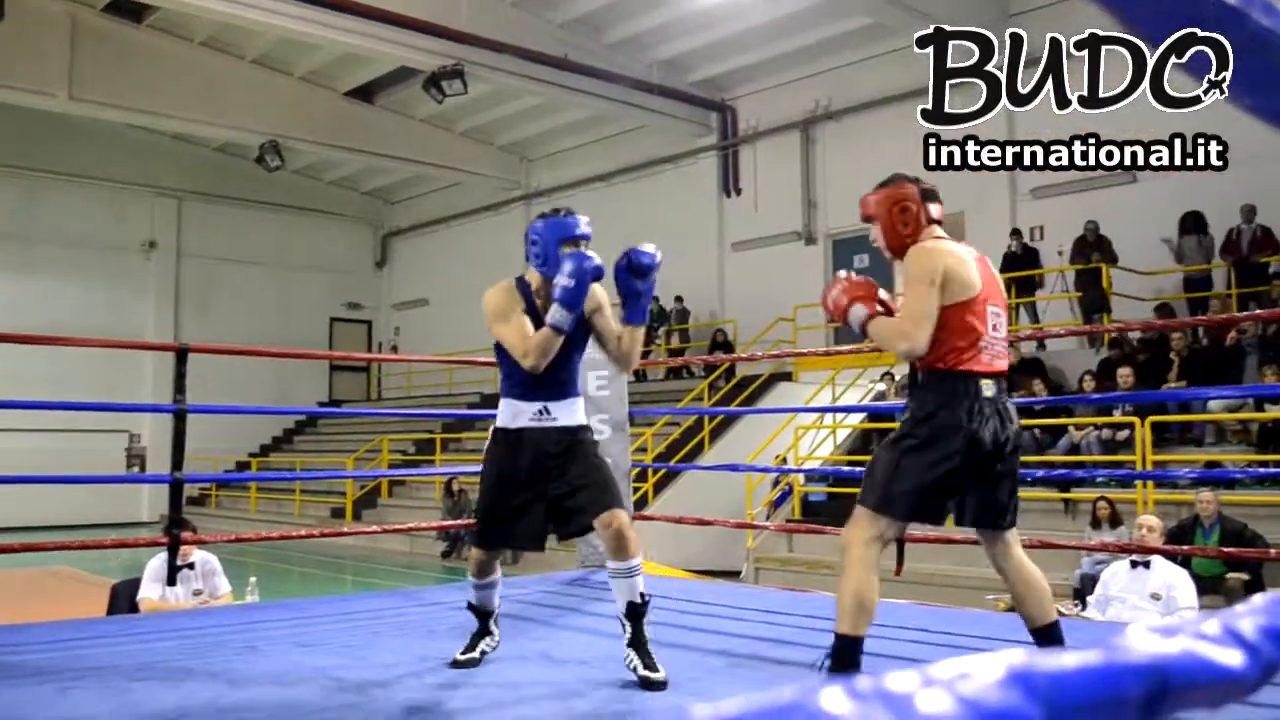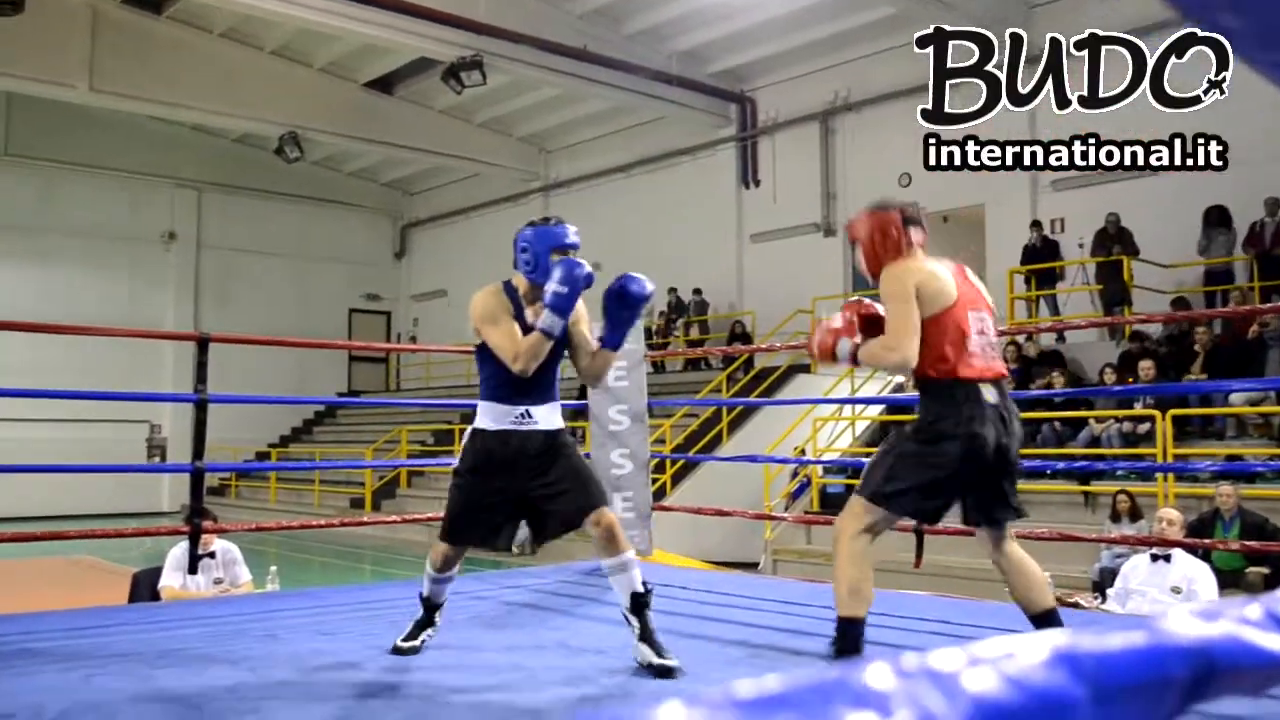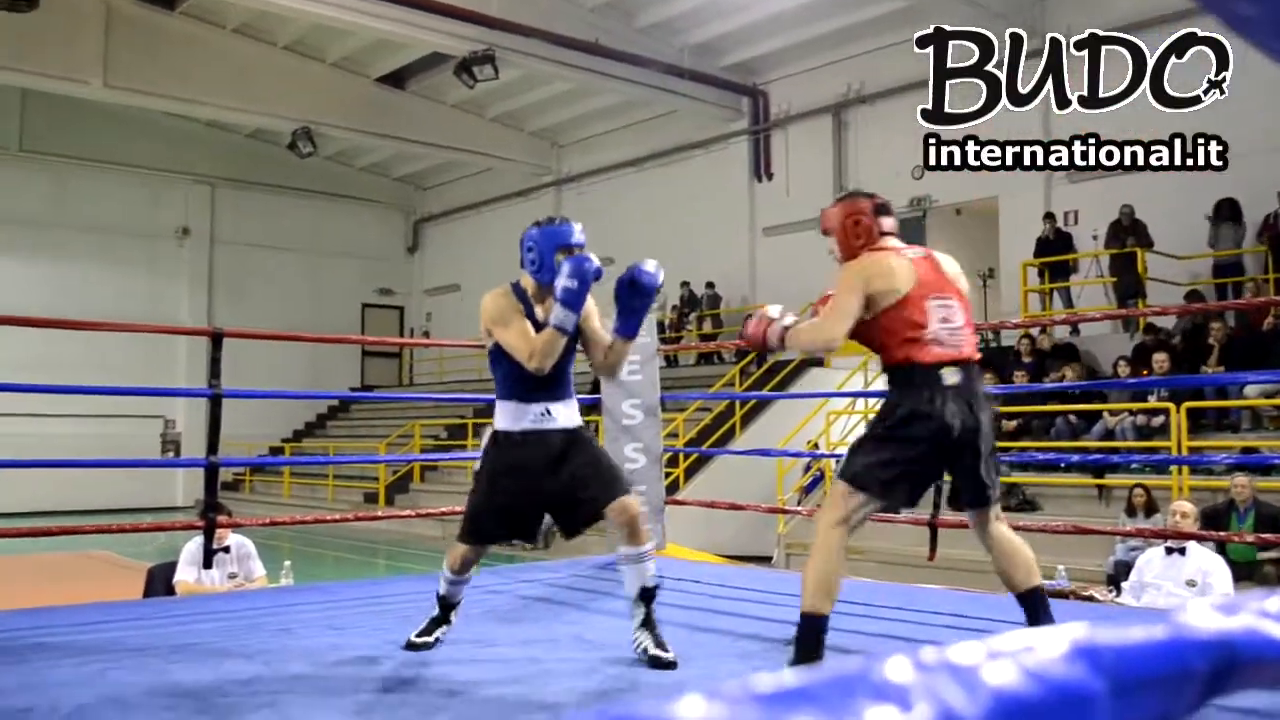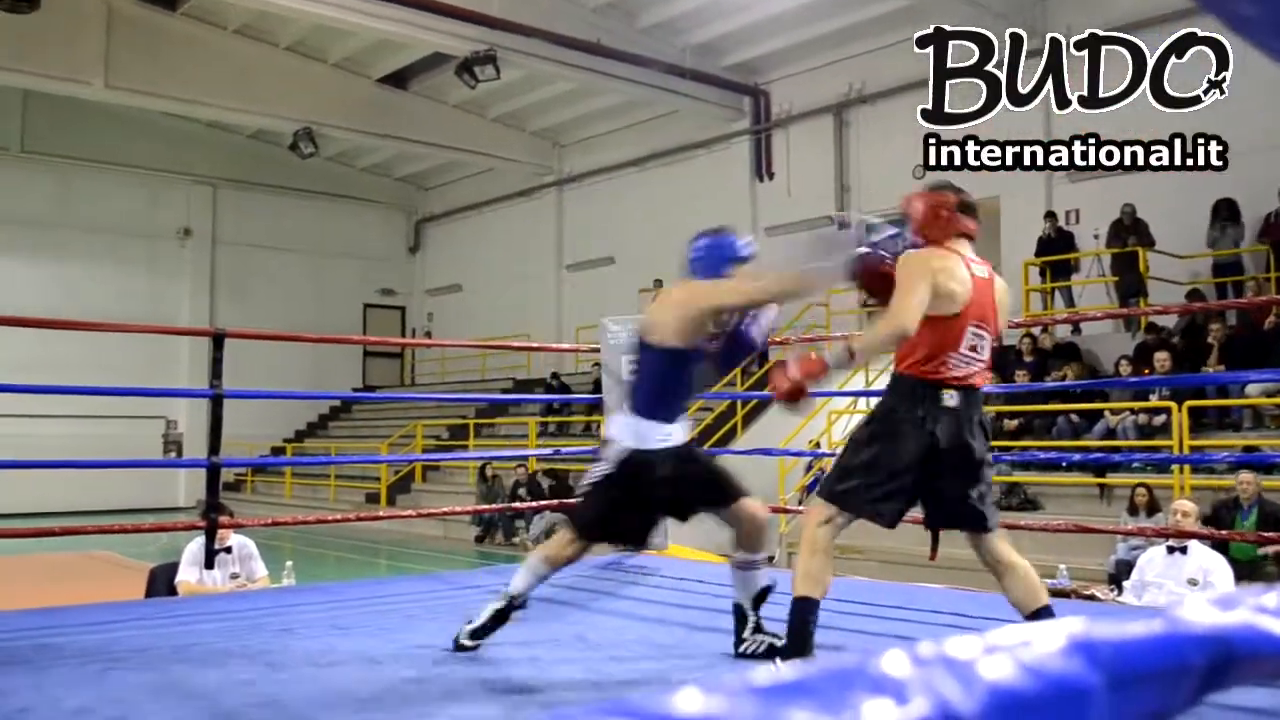
dt=0.4s
person 1, frame 1
left shoulder: (926, 255)
right shoulder: (979, 262)
left elbow: (912, 344)
left wrist: (857, 313)
right wrist: (885, 312)
left hip: (947, 410)
right hip: (995, 410)
left knee: (864, 537)
right knee: (1002, 544)
left ankle: (844, 673)
person 1, frame 2
left shoulder: (902, 275)
right shoulder: (963, 275)
left elbow: (902, 357)
left wrist: (847, 346)
right wrist: (878, 327)
left hip: (952, 417)
right hip: (996, 415)
left knee: (855, 526)
right knee: (999, 542)
left ankle: (846, 663)
person 1, frame 3
left shoulder: (864, 269)
right shoulder: (946, 264)
left elbow: (823, 339)
left wrist: (776, 330)
right wrist: (861, 325)
left hip: (919, 402)
right hip: (968, 398)
left knee: (835, 518)
right knee: (989, 521)
left ankle: (807, 656)
person 1, frame 4
left shoulder: (923, 263)
right shoulder: (998, 286)
left elbow: (901, 326)
left wrist: (828, 361)
left hip: (912, 412)
right hip: (964, 420)
left knee: (821, 520)
right knee: (991, 544)
left ankle: (797, 653)
person 2, frame 1
left shoulder: (591, 294)
right shoulder: (503, 297)
left elbow: (627, 360)
right elbow: (532, 359)
left wrist: (636, 298)
right wrist: (565, 302)
left hip: (570, 433)
right hip: (516, 435)
left knee: (617, 526)
right knee: (484, 549)
left ankle: (636, 640)
right ankle: (486, 628)
person 2, frame 2
left shoulder: (570, 299)
right shoulder: (489, 301)
left elbow: (592, 375)
right elbow: (521, 363)
left wrist: (618, 320)
right wrist: (556, 306)
left hip: (547, 435)
right hip: (494, 437)
left knee: (606, 524)
right knee: (451, 544)
left ankle: (643, 634)
right ankle: (428, 616)
person 2, frame 3
left shoulder: (579, 298)
right shoulder: (499, 303)
left elbow: (609, 367)
right elbow: (537, 361)
left wrist: (632, 313)
right wrist: (568, 303)
left hip: (567, 433)
right hip: (514, 439)
left knee: (629, 513)
right knee: (471, 546)
left ankle: (644, 624)
right ankle: (443, 615)
person 2, frame 4
left shoulder: (712, 309)
right shoulder: (692, 297)
right elbow: (765, 288)
left wrist: (740, 341)
right wrist: (838, 267)
left hip: (672, 445)
right hip: (635, 450)
left knee: (752, 518)
right knee: (574, 541)
left ankle: (748, 626)
right ankle: (504, 608)
